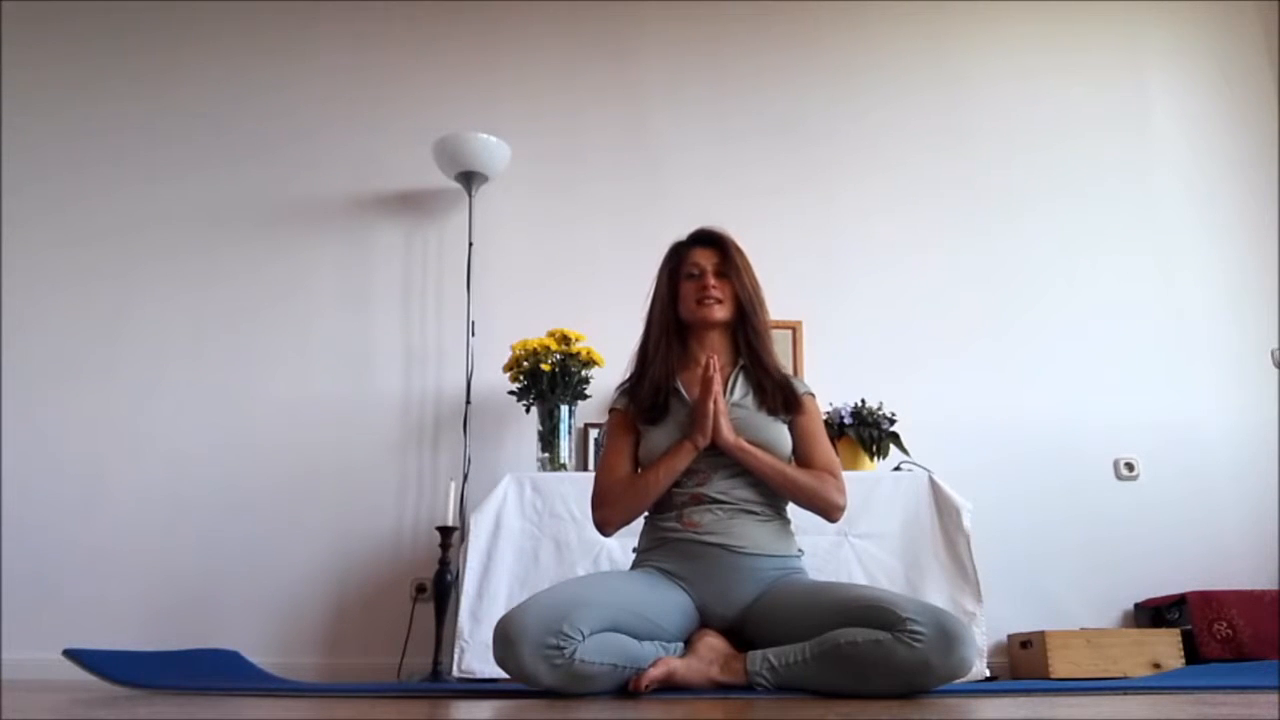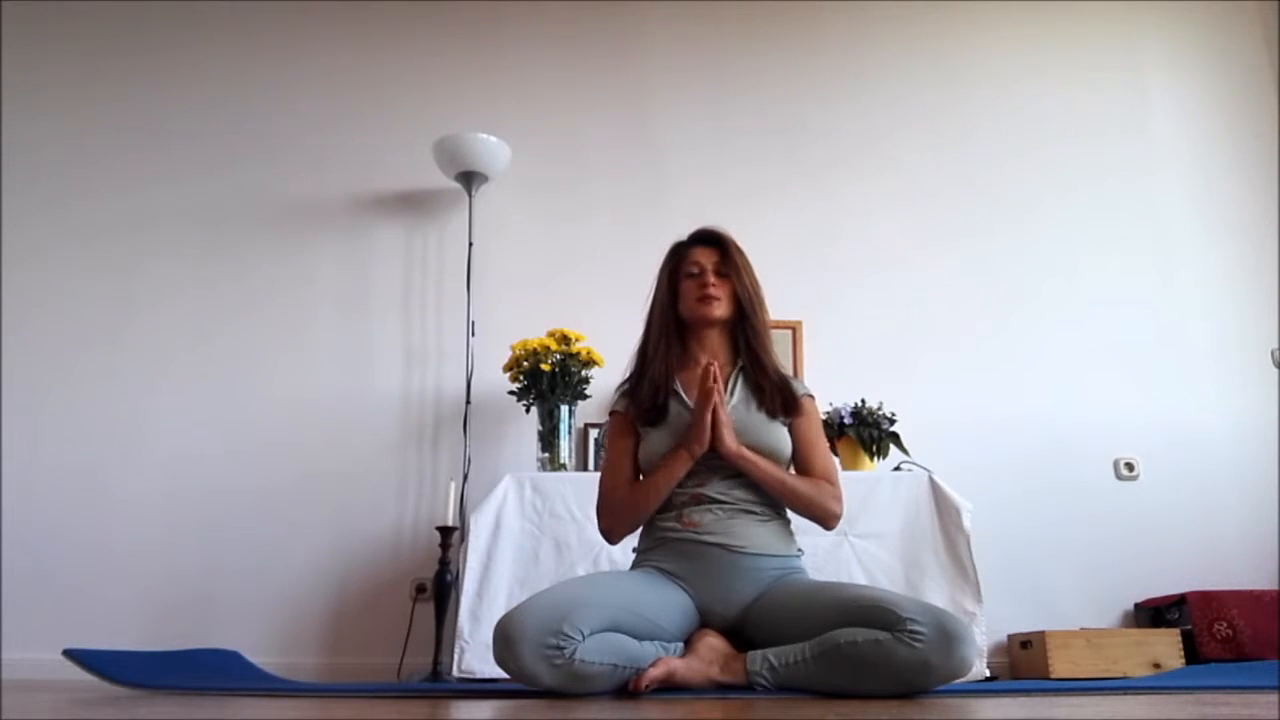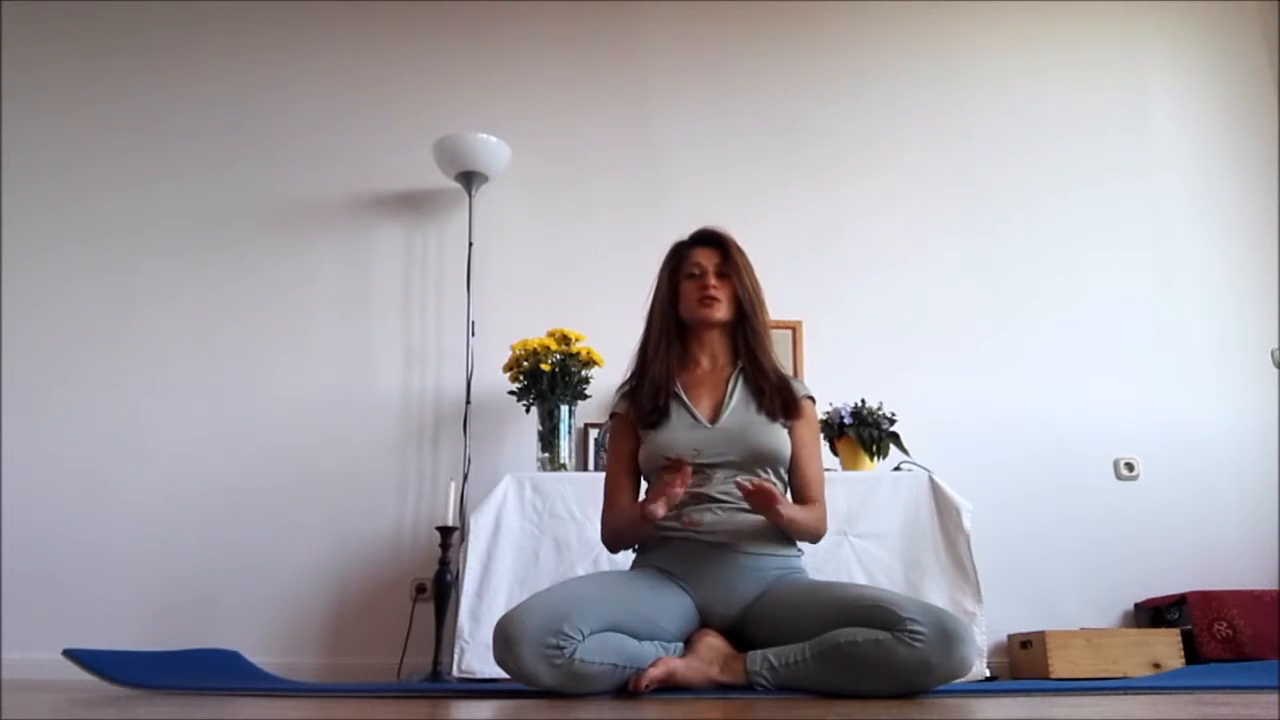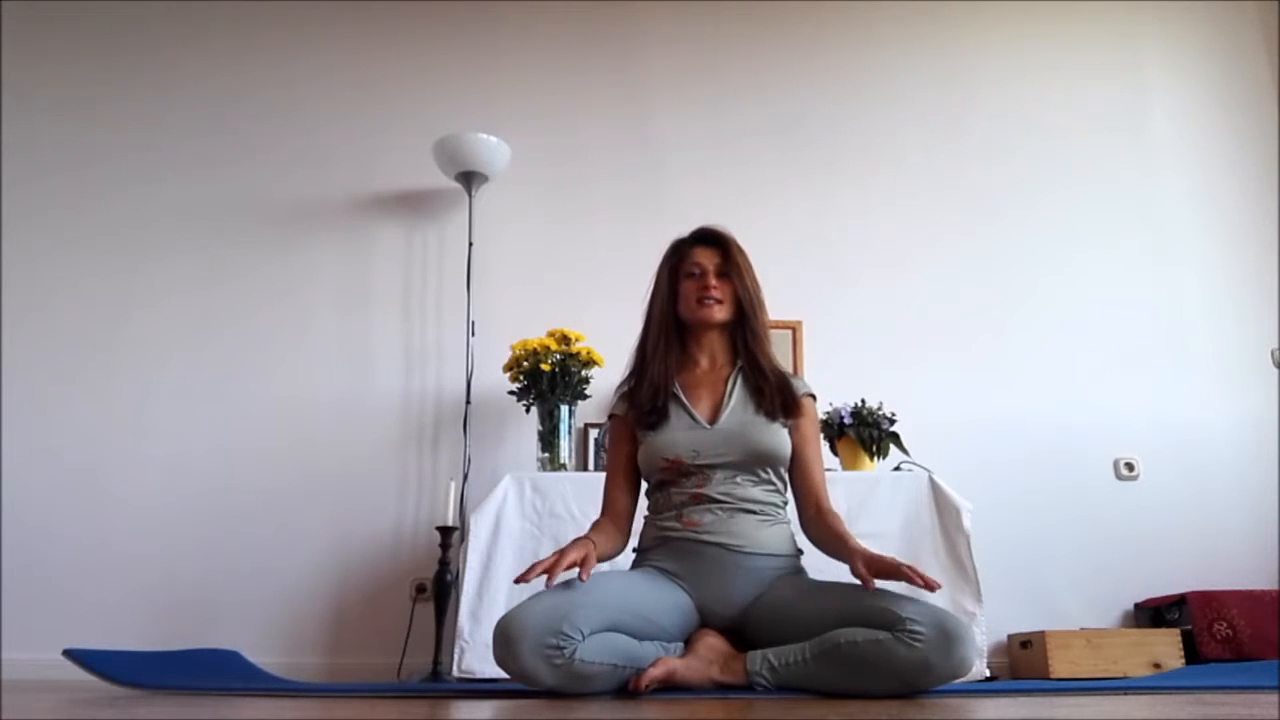
dt=0.3s
person 1, frame 1
left shoulder: (786, 391)
right shoulder: (637, 398)
left elbow: (832, 500)
right elbow: (607, 515)
left wrist: (733, 440)
right wrist: (691, 440)
left hip: (770, 578)
right hip: (666, 577)
left knee: (945, 643)
right knee: (523, 638)
left ankle: (732, 666)
right ankle: (711, 657)
person 1, frame 2
left shoulder: (787, 393)
right shoulder: (637, 399)
left elbow: (829, 507)
right elbow: (612, 523)
left wrist: (735, 449)
right wrist: (688, 448)
left hip: (771, 580)
right hip: (667, 577)
left knee: (944, 643)
right knee: (522, 638)
left ankle: (730, 665)
right ankle: (706, 655)
person 1, frame 3
left shoulder: (787, 393)
right shoulder: (638, 400)
left elbow: (816, 519)
right elbow: (613, 532)
left wrist: (779, 509)
right wrist: (647, 512)
left hip: (771, 579)
right hip: (666, 579)
left knee: (944, 644)
right knee: (522, 639)
left ankle: (727, 664)
right ankle: (710, 657)
person 1, frame 4
left shoulder: (787, 391)
right shoulder: (637, 400)
left elbow: (815, 510)
right elbow: (616, 519)
left wrist: (855, 551)
right wrist: (588, 546)
left hip: (771, 579)
right hip: (667, 577)
left knee: (944, 642)
right knee: (522, 638)
left ankle: (732, 665)
right ankle: (708, 657)
